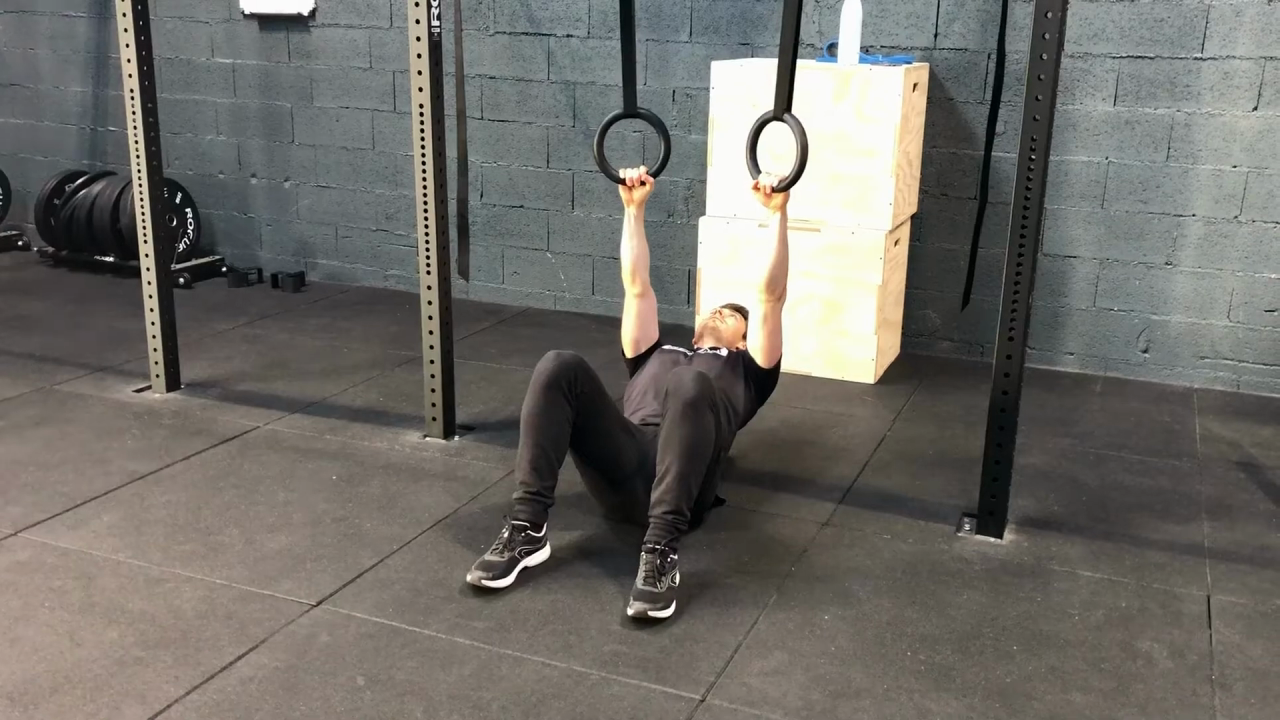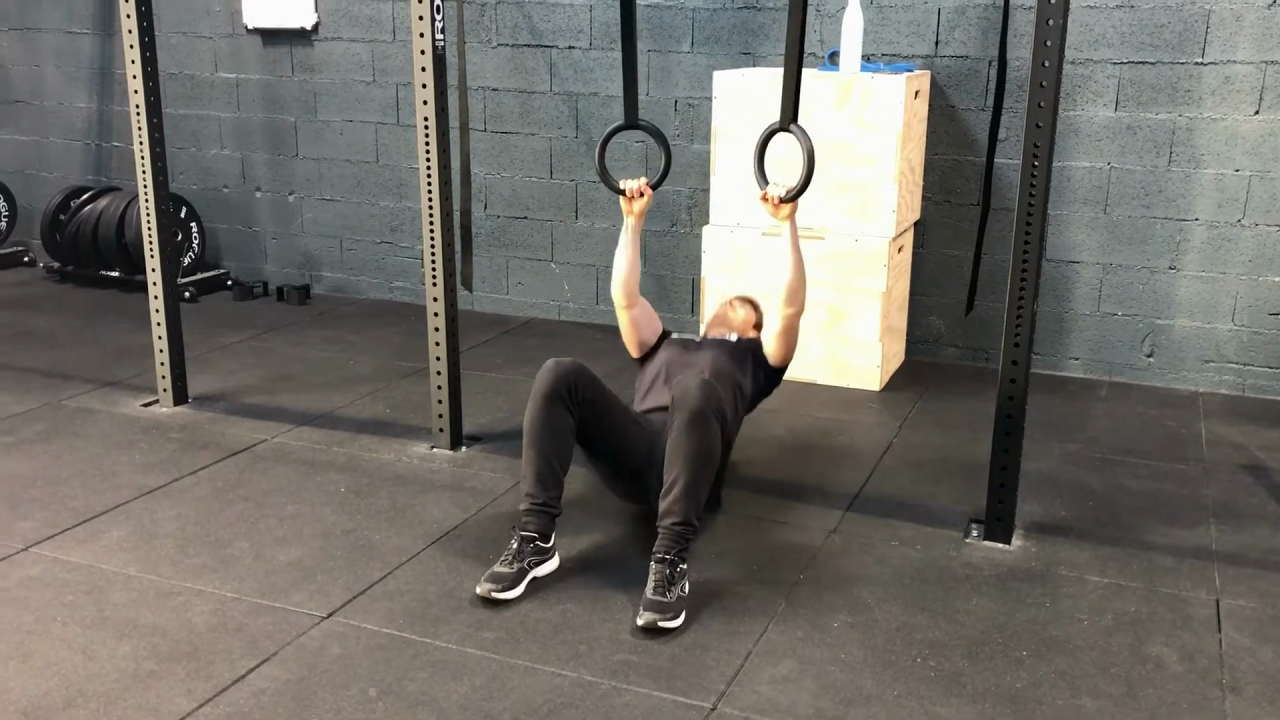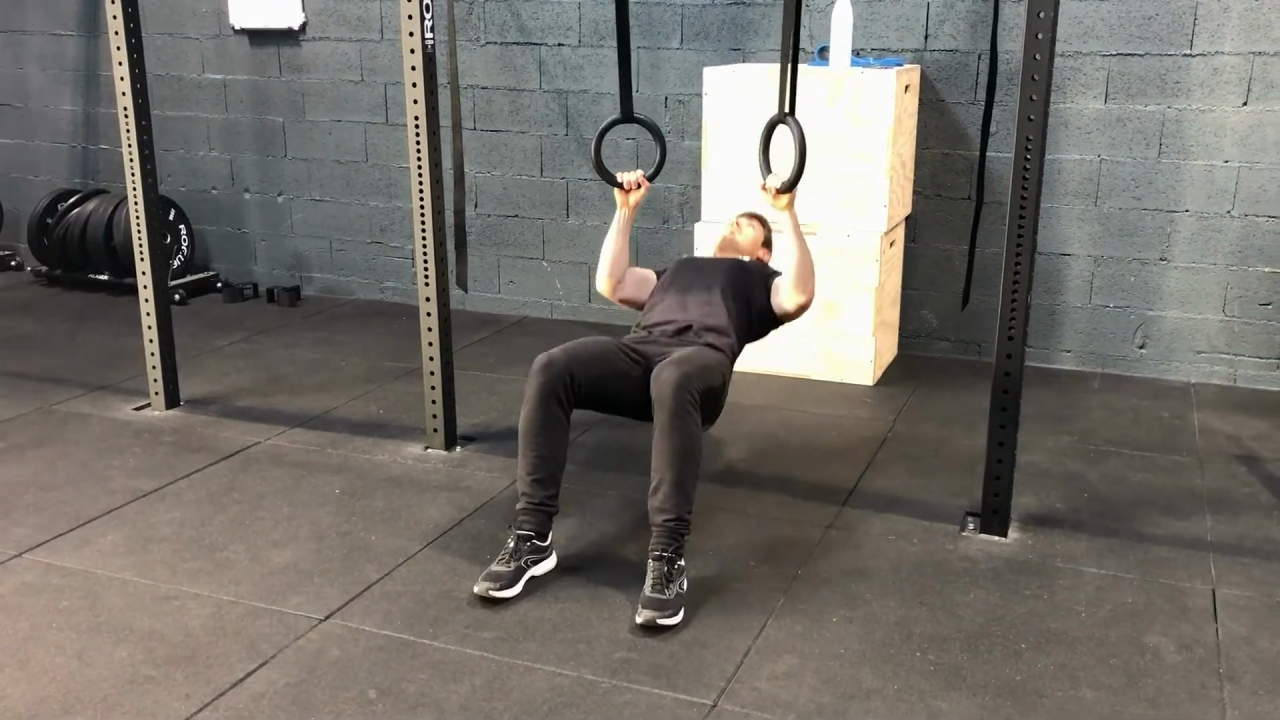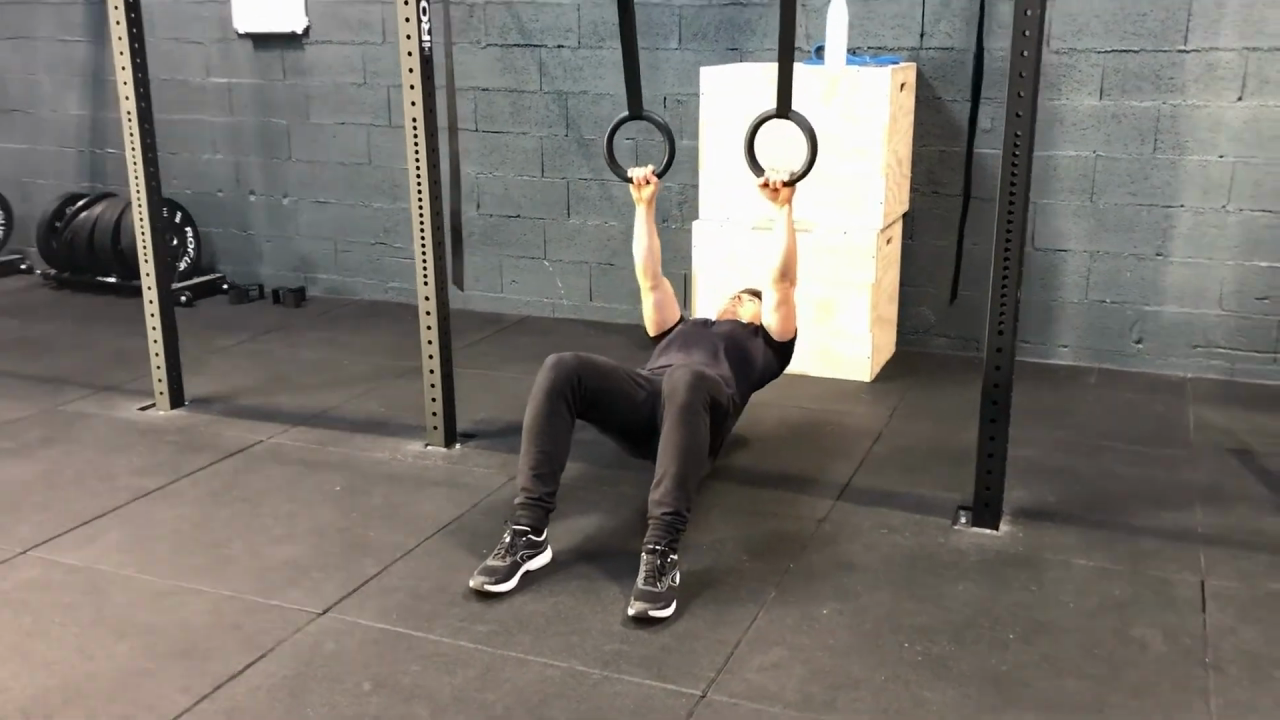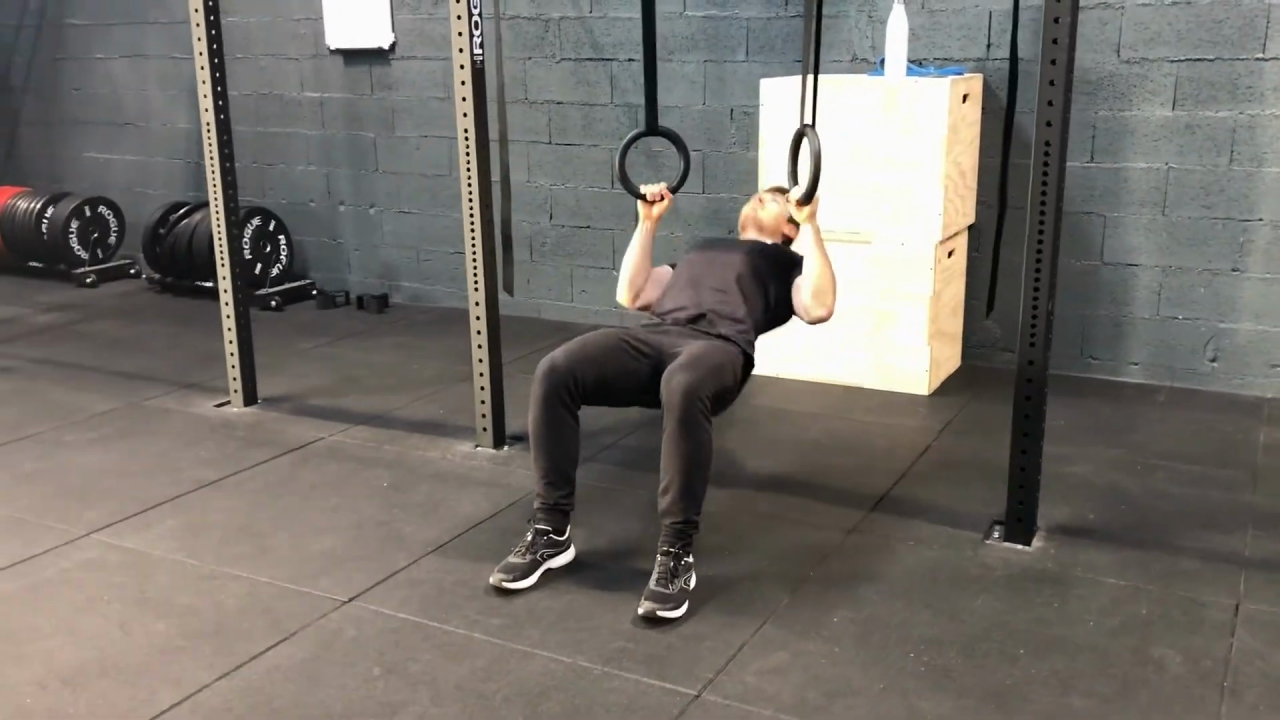
dt=1s
person 1, frame 1
left shoulder: (746, 369)
right shoulder: (655, 356)
left elbow: (770, 297)
right elbow: (637, 286)
left wrist: (777, 213)
right wrist: (634, 208)
left hip: (680, 473)
right hip: (621, 466)
left knee: (689, 383)
right knee: (559, 367)
left ankle: (660, 551)
right ankle: (526, 527)
person 1, frame 2
left shoulder: (755, 360)
right shoulder: (665, 348)
left elbow: (789, 309)
right elbow: (626, 299)
left wrist: (786, 223)
right wrist: (634, 218)
left hip: (689, 460)
right hip: (634, 452)
left knee: (695, 391)
right knee: (558, 376)
left ankle: (670, 562)
right ankle: (535, 538)
person 1, frame 3
left shoulder: (761, 279)
right shoulder: (678, 267)
left elbow: (798, 297)
right elbow: (609, 284)
left wrist: (786, 214)
right wrist: (626, 210)
left hip: (702, 355)
right hip: (640, 349)
left knee: (673, 384)
right knee: (549, 371)
left ankle: (667, 557)
right ankle: (532, 536)
person 1, frame 4
left shoulder: (765, 344)
right shoulder: (682, 329)
left elbow: (782, 285)
right elbow: (651, 279)
left wrist: (783, 208)
right wrist: (645, 203)
left hip: (702, 402)
right hip: (643, 397)
left knee: (685, 382)
right knee: (560, 370)
left ankle: (661, 552)
right ankle: (528, 531)
person 1, frame 5
left shoulder: (785, 262)
right shoulder: (703, 248)
left elbow: (818, 309)
right elbow: (630, 295)
left wrist: (809, 225)
right wrist: (647, 223)
left hip: (718, 345)
right hip: (655, 337)
left knee: (683, 388)
right knee: (555, 372)
left ankle: (676, 555)
right ankle: (550, 531)
